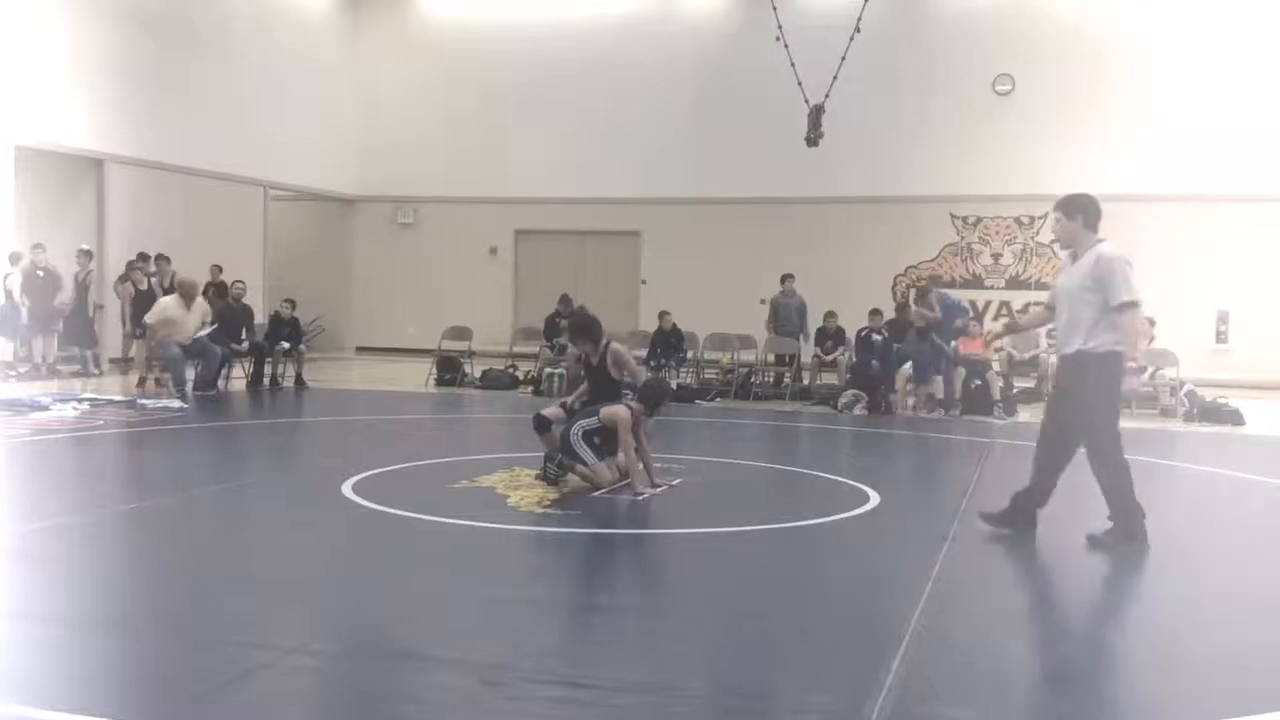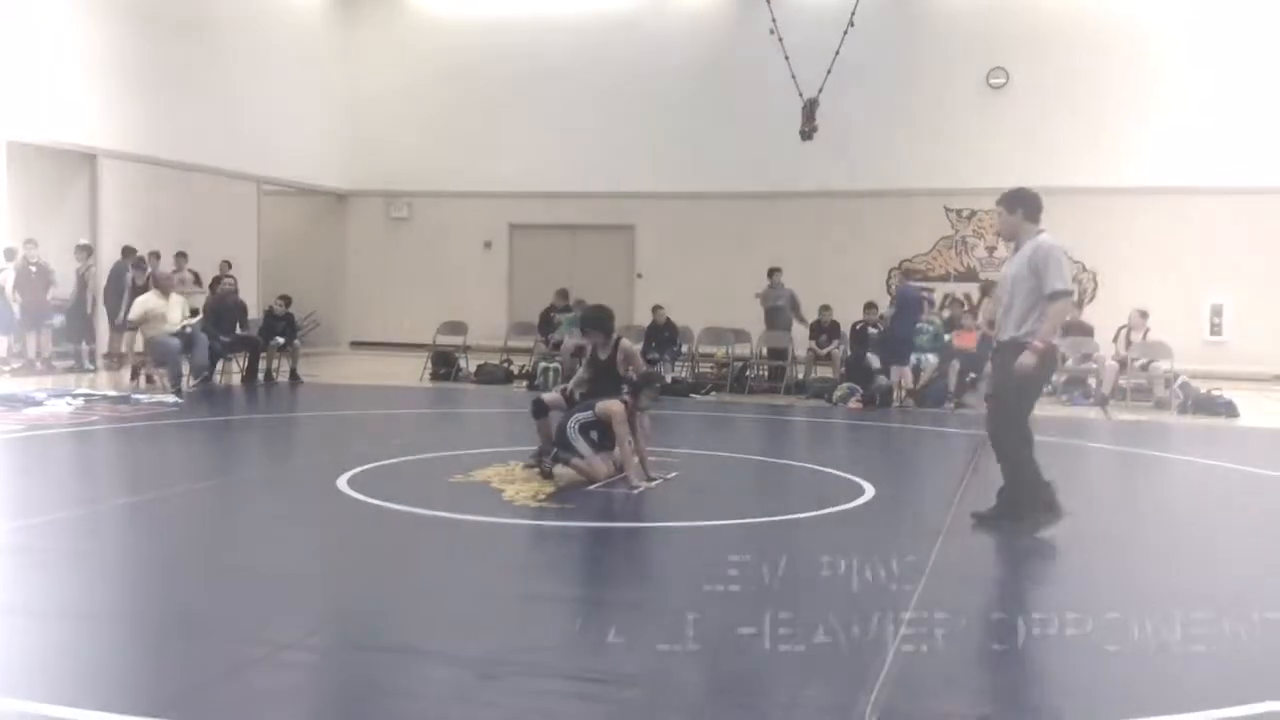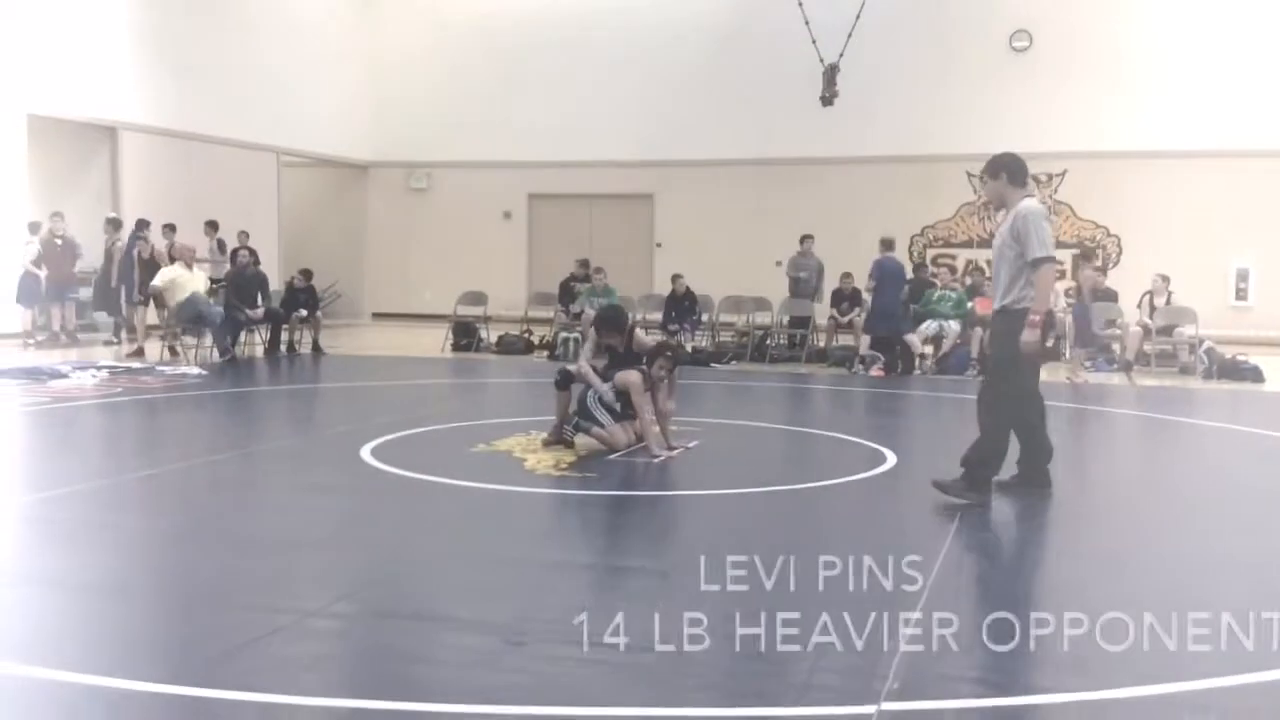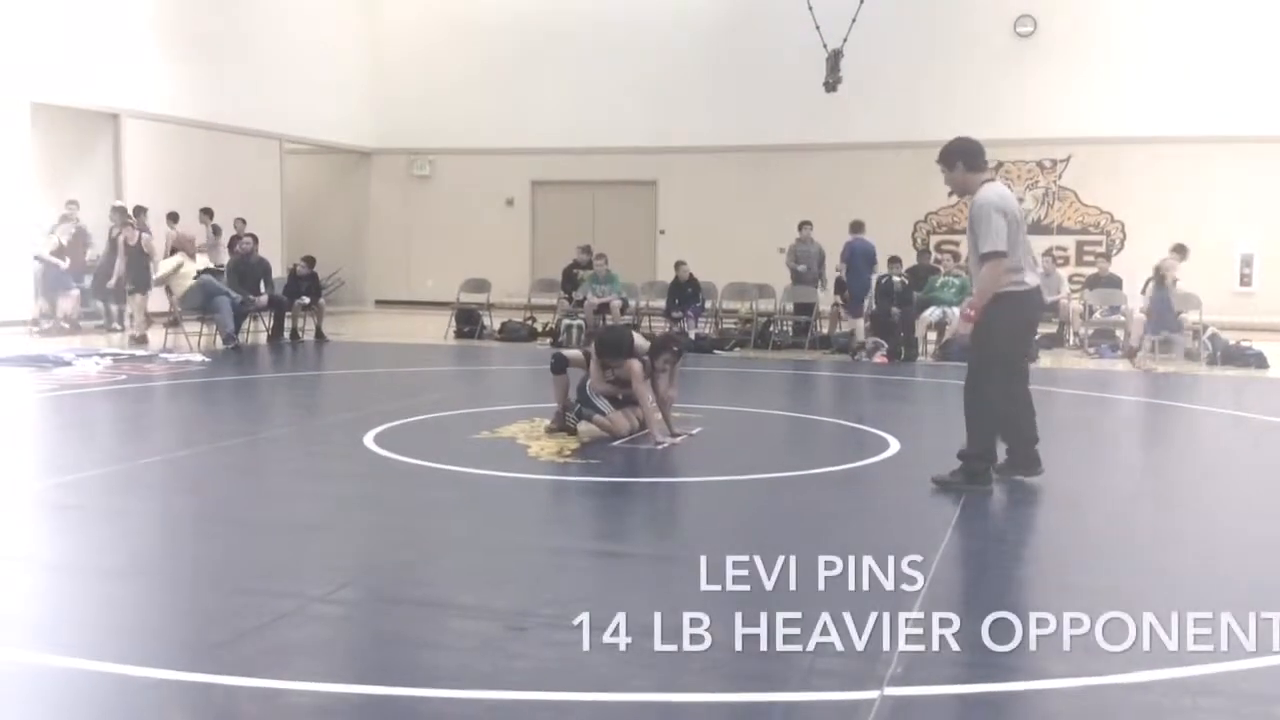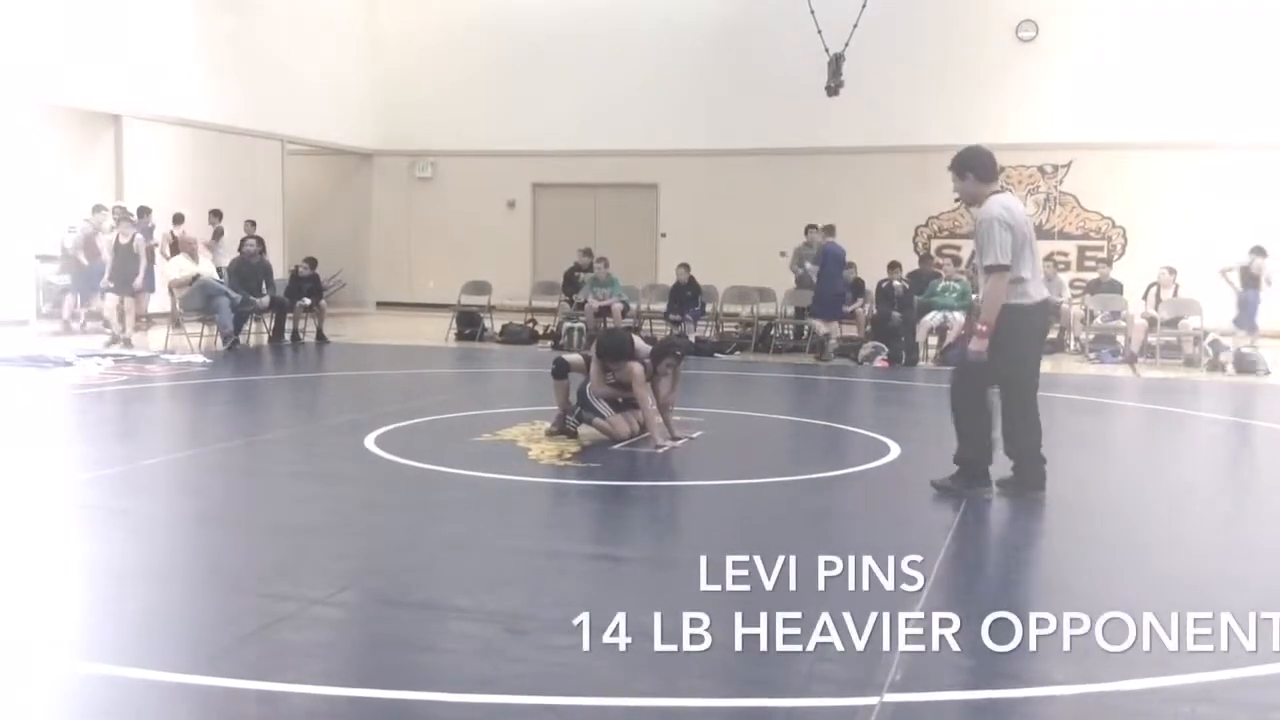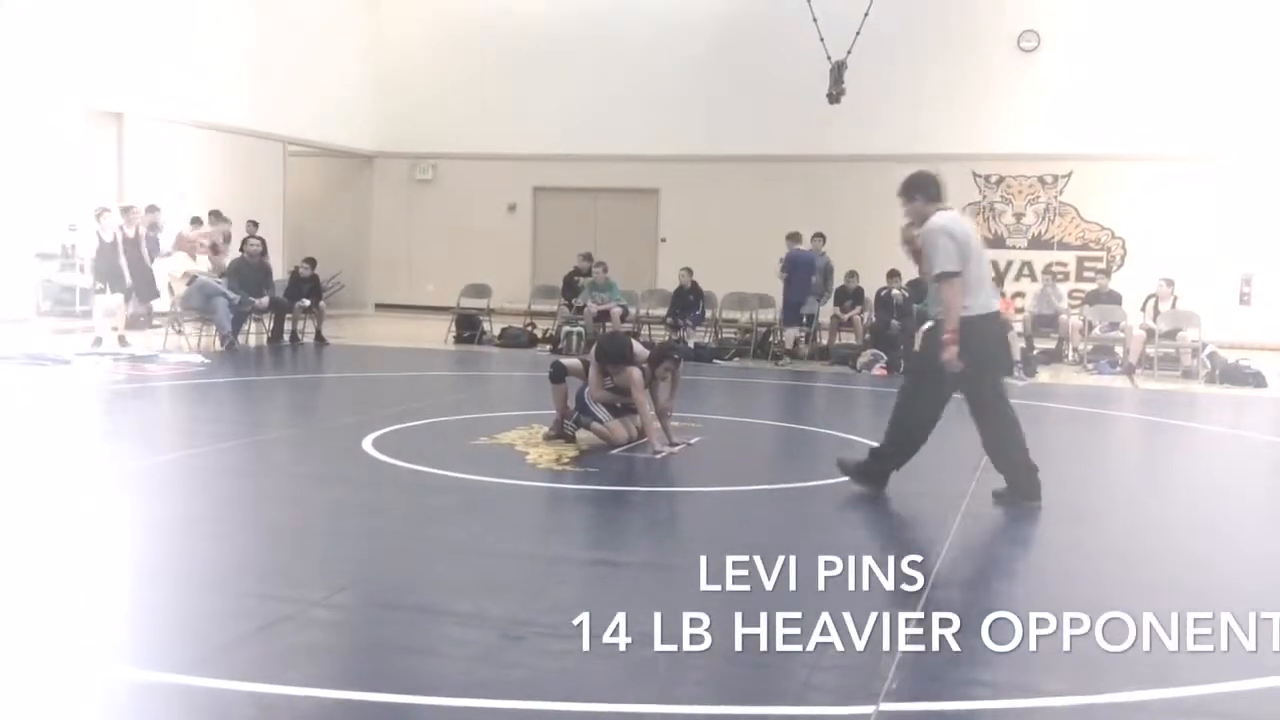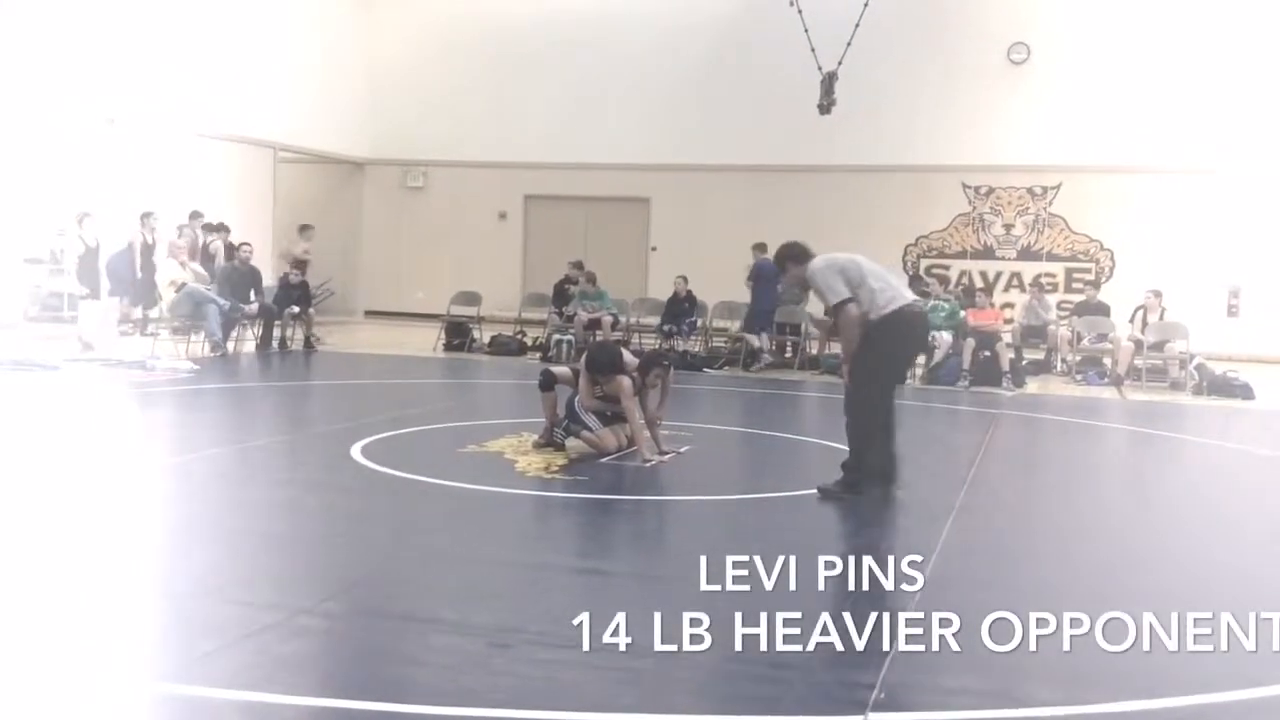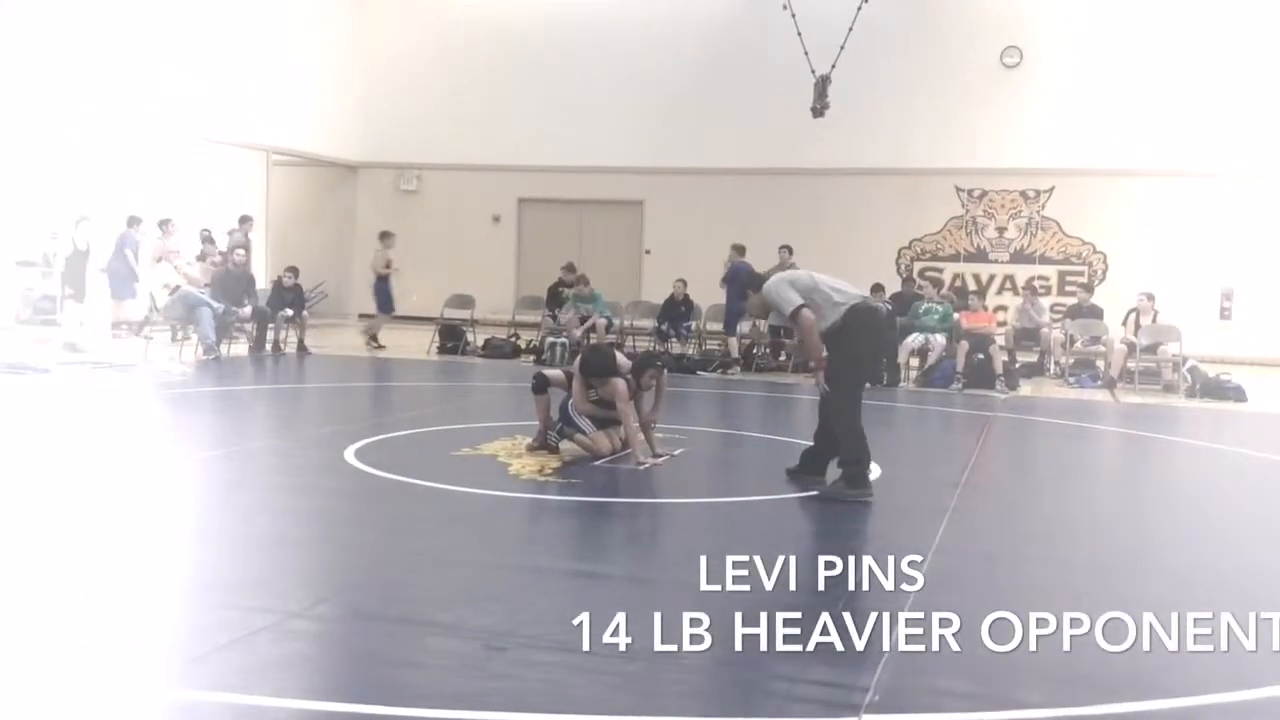
dt=0.5s
person 1, frame 1
left shoulder: (1107, 259)
right shoulder: (1071, 264)
left elbow: (1130, 313)
right elbow: (1053, 310)
left wrist: (1128, 363)
right wrist: (1014, 327)
left hip: (1097, 366)
right hip: (1072, 365)
left knee: (1102, 448)
right knee: (1052, 443)
left ankle: (1129, 527)
right ankle: (1023, 512)
person 1, frame 2
left shoulder: (1046, 249)
right shoulder: (1019, 253)
left elbow: (1062, 301)
left wrist: (1037, 347)
right wrist: (1001, 351)
left hip: (1028, 354)
right hip: (1010, 352)
left knee: (1006, 428)
right knee: (1007, 429)
left ankle: (1041, 502)
right ankle: (1014, 503)
person 1, frame 3
left shoulder: (1029, 213)
right shoulder: (1014, 216)
left elbow: (1045, 269)
left wrist: (1034, 322)
right wrist: (999, 321)
left hip: (1020, 319)
right hip: (1011, 318)
left knee: (995, 400)
right knee: (1021, 399)
left ankle: (976, 479)
right ankle: (1034, 471)
person 1, frame 4
left shoulder: (986, 202)
right shoulder: (998, 193)
left elbow: (995, 264)
left wrist: (969, 314)
right wrist: (978, 307)
left hip: (1007, 302)
right hip: (1024, 297)
left knee: (983, 387)
right knee: (1011, 384)
left ankle: (977, 469)
right ankle: (1024, 456)
person 1, frame 5
left shoulder: (991, 215)
right shoulder: (1009, 203)
left elbow: (999, 277)
left wrist: (981, 331)
left hip: (1014, 314)
right hip: (1034, 309)
left knee: (967, 387)
right knee: (1019, 396)
left ankle: (973, 471)
right ankle: (1029, 473)
person 1, frame 6
left shoulder: (936, 227)
right shoulder: (958, 222)
left elbow: (950, 286)
left wrist: (949, 341)
right wrist: (917, 253)
left hip: (966, 327)
right hip: (989, 322)
left knee: (917, 399)
right knee: (991, 407)
left ankle: (877, 469)
right ankle: (1023, 484)
person 1, frame 7
left shoulder: (818, 269)
right shoulder: (834, 263)
left elbow: (850, 314)
left wrist: (847, 361)
left hip: (892, 325)
right hip: (913, 318)
left knee: (861, 401)
right knee: (876, 399)
left ankle: (858, 479)
right ankle: (882, 470)
person 1, frame 8
left shoulder: (771, 288)
right shoulder: (783, 285)
left elbow: (809, 321)
left wrist: (819, 367)
left hip: (858, 322)
right hip: (868, 320)
left knee: (840, 401)
right knee: (834, 397)
left ankle: (856, 479)
right ankle: (814, 465)
